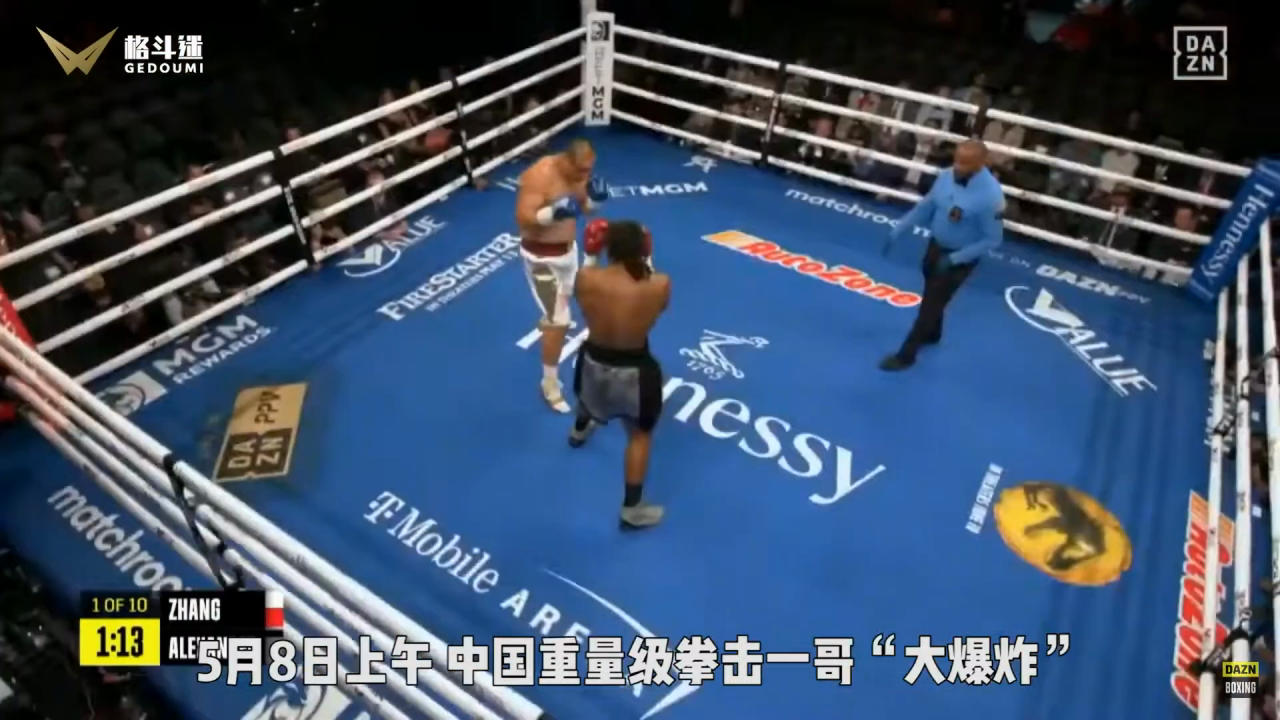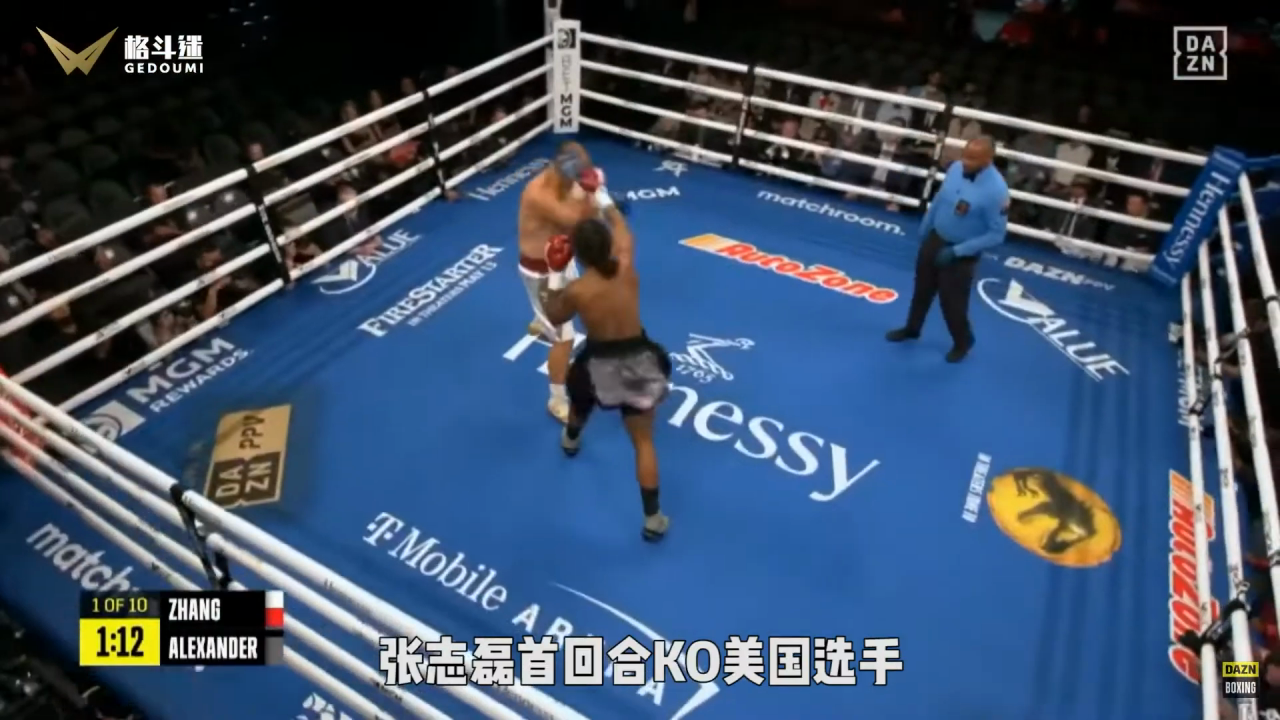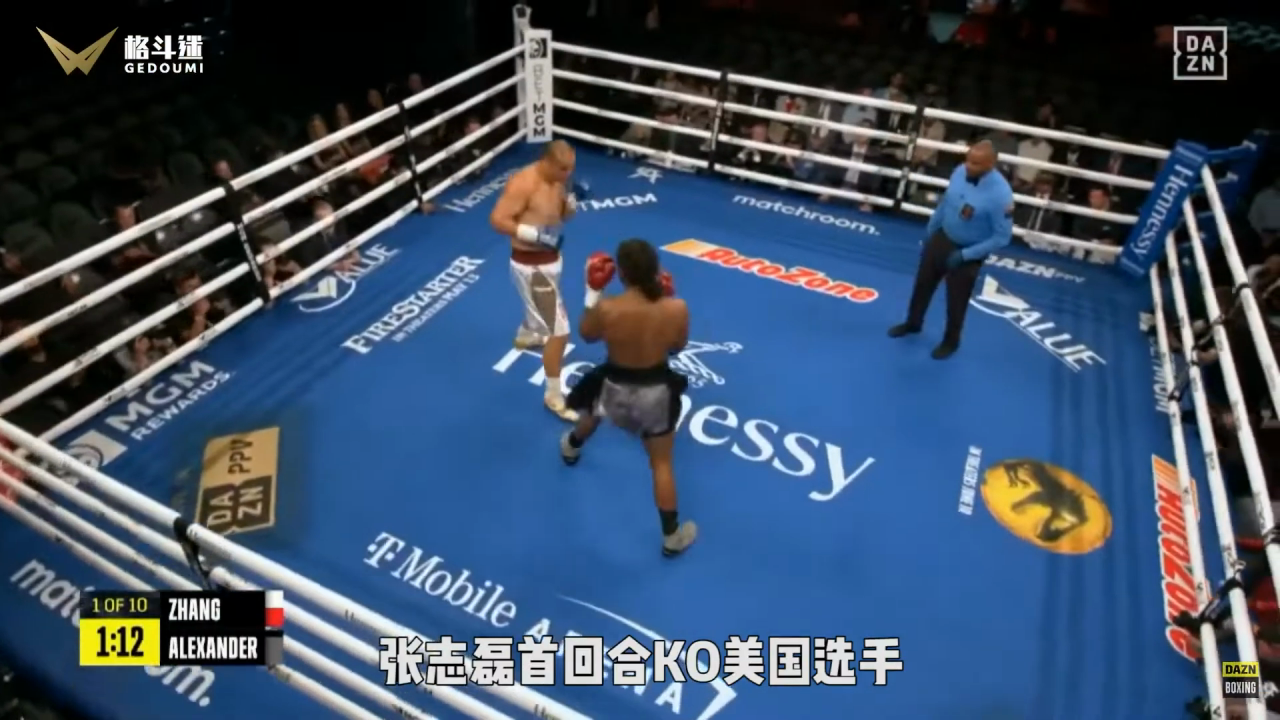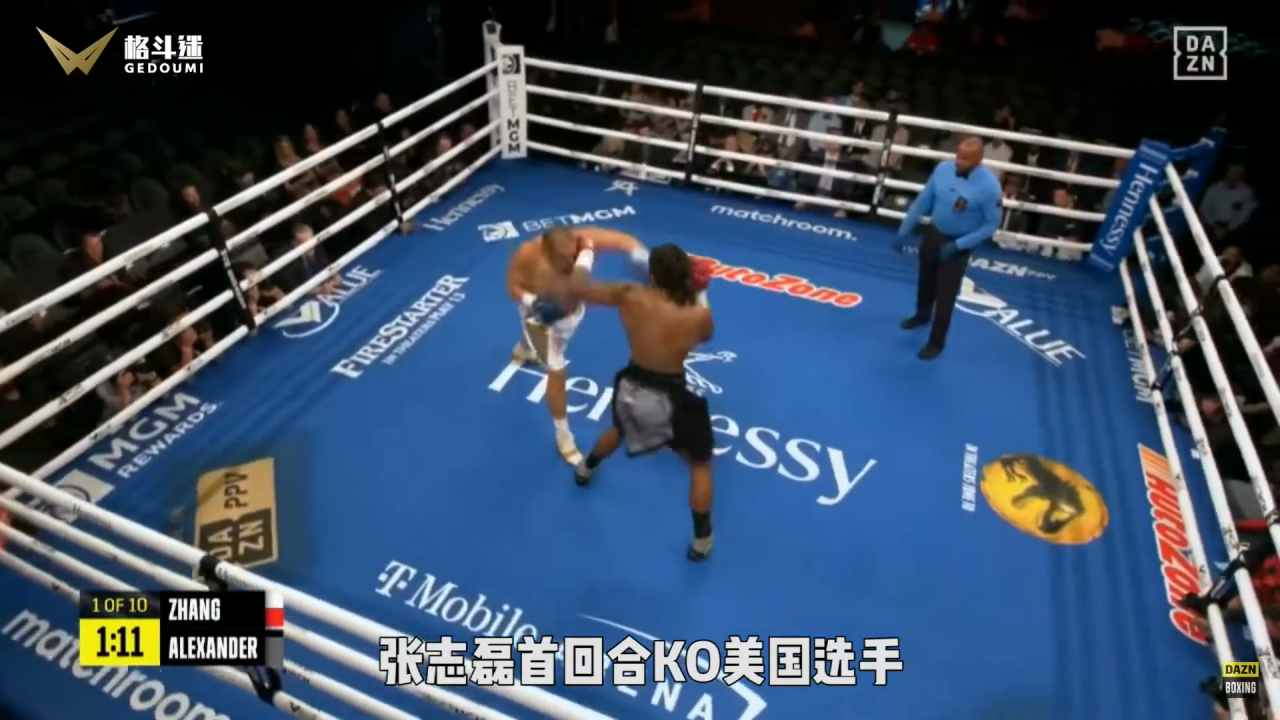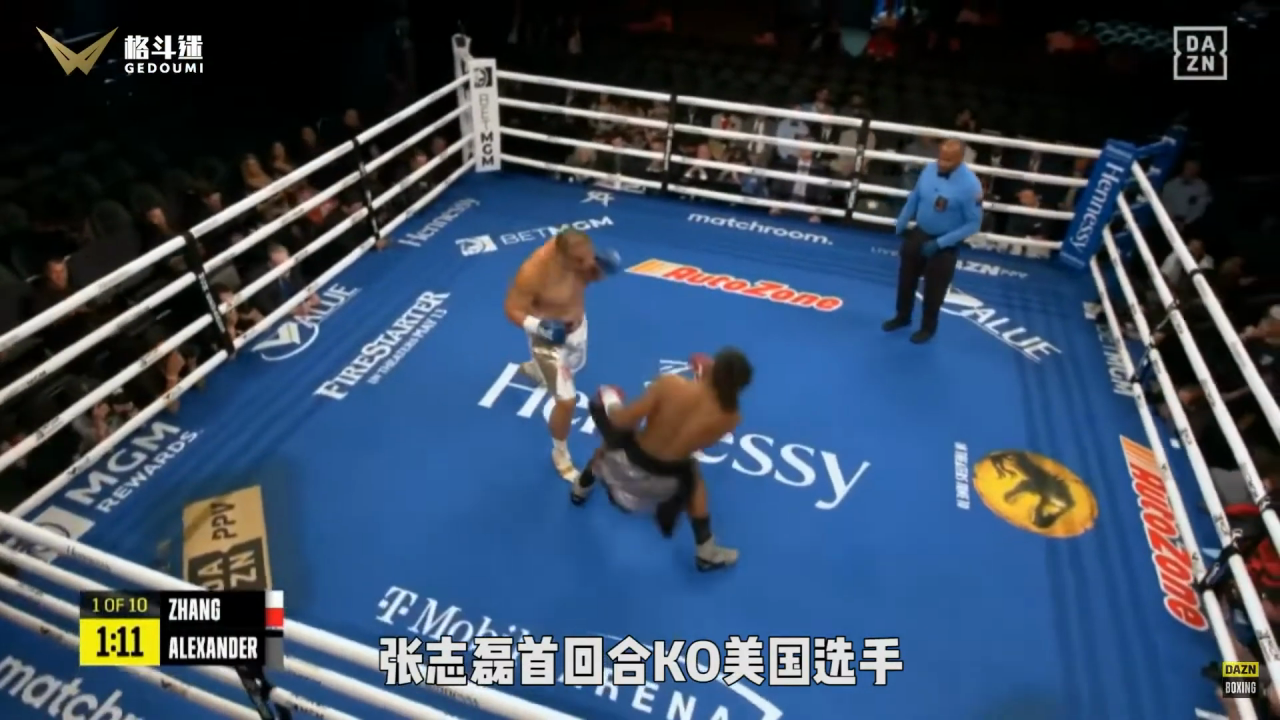
dt=0.4s
person 1, frame 1
left shoulder: (587, 278)
right shoulder: (659, 285)
left wrist: (590, 254)
right wrist: (646, 261)
left hip: (594, 361)
right hip: (633, 370)
left knee: (592, 397)
right knee: (639, 436)
left ankle: (579, 431)
right ankle: (632, 510)
person 1, frame 2
left shoulder: (576, 291)
right shoulder: (625, 265)
left elbow: (555, 317)
right elbow: (619, 224)
left wrist: (555, 272)
right wrist: (600, 197)
left hip: (599, 364)
right hip: (638, 360)
left knee: (581, 401)
right knee: (644, 444)
left ankle: (571, 440)
right ankle: (653, 519)
person 1, frame 3
left shoulder: (607, 309)
right shoulder: (677, 309)
left elbow: (587, 334)
left wrist: (592, 290)
left hip: (616, 385)
right hip: (656, 390)
left knee: (593, 411)
right knee: (661, 464)
left ankle: (571, 447)
right ankle: (672, 537)
person 1, frame 4
left shoulder: (632, 296)
right shoulder: (699, 315)
left elbow: (583, 290)
right wrist: (701, 294)
left hip: (632, 388)
right hip: (668, 400)
left knee: (620, 429)
right knee: (701, 464)
left ankle: (586, 469)
right ankle: (701, 540)
person 1, frame 5
left shoulder: (671, 384)
right shoulder: (731, 417)
left elbow: (618, 419)
left wrist: (608, 401)
right wrist: (703, 377)
left hip: (629, 464)
right hip: (668, 479)
right knee: (694, 478)
left ankle: (581, 488)
right ankle: (707, 552)
person 2, frame 1
left shoulder: (579, 171)
right shoulder: (540, 175)
left elbow: (582, 209)
right elbow: (523, 218)
left wrist: (593, 197)
right wrist: (553, 211)
left hip: (568, 247)
right hip: (542, 255)
left knee: (566, 291)
right knee: (560, 322)
left ankle: (547, 319)
right ankle: (550, 383)
person 2, frame 2
left shoulder: (570, 180)
right shoulder: (539, 193)
left elbow: (588, 209)
right elbow: (573, 219)
right wrist: (580, 186)
right hip: (540, 270)
right knee: (564, 338)
left ankle: (540, 323)
right ankle: (558, 402)
person 2, frame 3
left shoulder: (556, 178)
right shoulder: (524, 183)
left elbow: (564, 213)
right elbow: (498, 219)
left wrist: (573, 198)
right wrist: (537, 234)
left hip: (550, 257)
right hip: (531, 264)
left knee: (536, 305)
right knee: (559, 331)
left ankle: (526, 335)
right ankle: (554, 396)
person 2, frame 4
left shoulder: (582, 239)
right shoulder: (527, 253)
left elbow: (620, 239)
right elbow: (513, 286)
left wrist: (638, 252)
right wrist: (534, 304)
left hip: (572, 308)
right hip: (540, 314)
left knee: (557, 343)
right knee: (557, 373)
left ankle: (523, 349)
right ankle: (563, 437)
person 2, frame 5
left shoulder: (578, 251)
right shoulder: (534, 272)
left elbow: (592, 275)
right elbow: (512, 310)
left wrist: (605, 264)
right wrist: (539, 327)
left hip: (576, 323)
right hip: (549, 333)
left knee: (573, 366)
right knee: (567, 399)
left ankle: (533, 369)
right ankle: (560, 455)
person 3, frame 1
left shoulder: (990, 195)
right shoulder: (947, 175)
left elbow: (992, 240)
right elbow: (925, 206)
left wrist: (954, 259)
right wrist: (896, 232)
left hip: (959, 259)
right hip: (936, 247)
left knee: (932, 303)
right knee: (932, 295)
left ankle: (906, 354)
right ankle: (932, 333)
person 3, frame 2
left shoulder: (996, 190)
right shoulder: (956, 168)
left elbow: (996, 234)
left wrist: (957, 251)
right wrist: (924, 231)
left hip: (963, 254)
right hip: (935, 239)
left knee: (952, 301)
right knee: (922, 288)
left ankle: (963, 341)
right ankle: (912, 328)
person 3, frame 3
left shoulder: (1000, 194)
right shoulder: (960, 173)
left elbow: (1002, 237)
left wrist: (964, 255)
right wrist: (931, 230)
left hip: (970, 252)
right hip: (942, 238)
left knee: (956, 299)
right knee: (923, 281)
left ankle: (950, 342)
right ankle: (913, 323)
person 3, frame 4
left shoulder: (989, 185)
right shoulder: (943, 168)
left elbow: (992, 224)
right elbow: (922, 201)
left wrist: (958, 244)
right wrist: (904, 230)
left hip: (958, 244)
right hip: (933, 233)
left knee: (945, 292)
right knee: (926, 279)
left ankle: (936, 341)
right ankle: (923, 314)
person 3, frame 5
left shoulder: (970, 185)
right shoulder: (929, 170)
left elbow: (973, 224)
left wrist: (940, 243)
right wrist: (900, 226)
left hip: (944, 243)
right hip: (918, 233)
left knee: (934, 288)
right knee: (906, 276)
left ankle: (928, 327)
right ankle: (903, 316)
